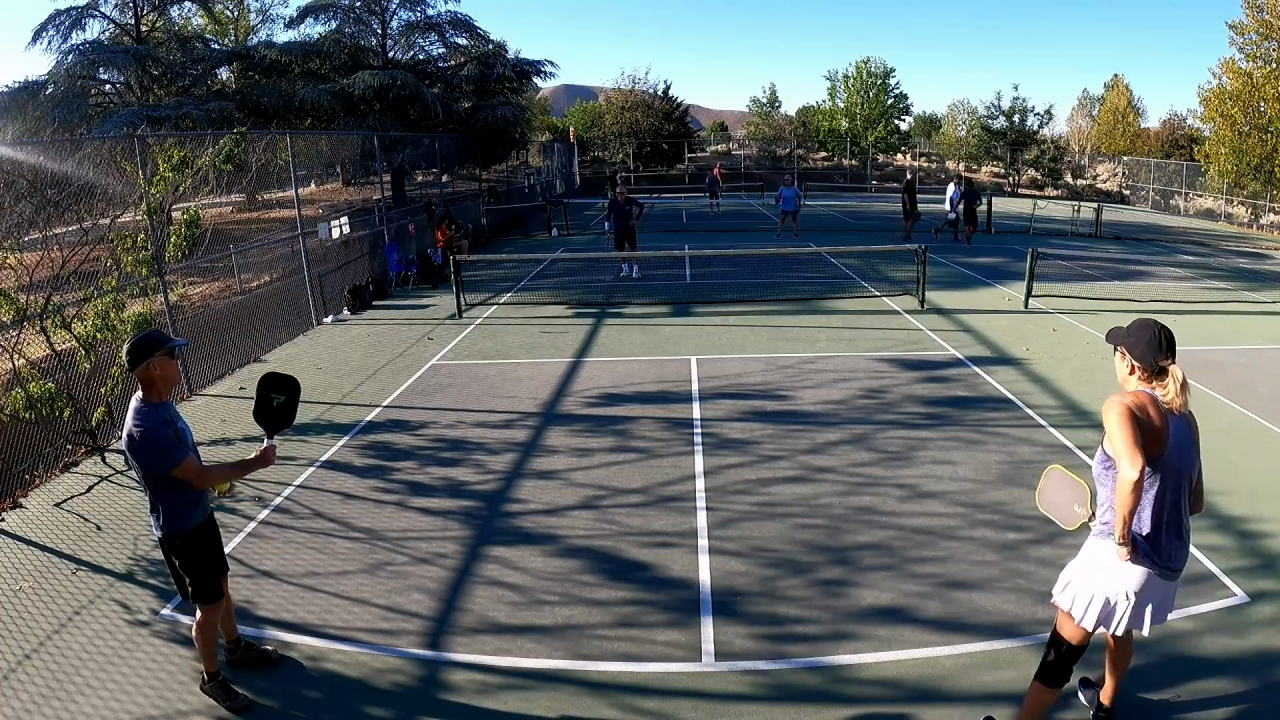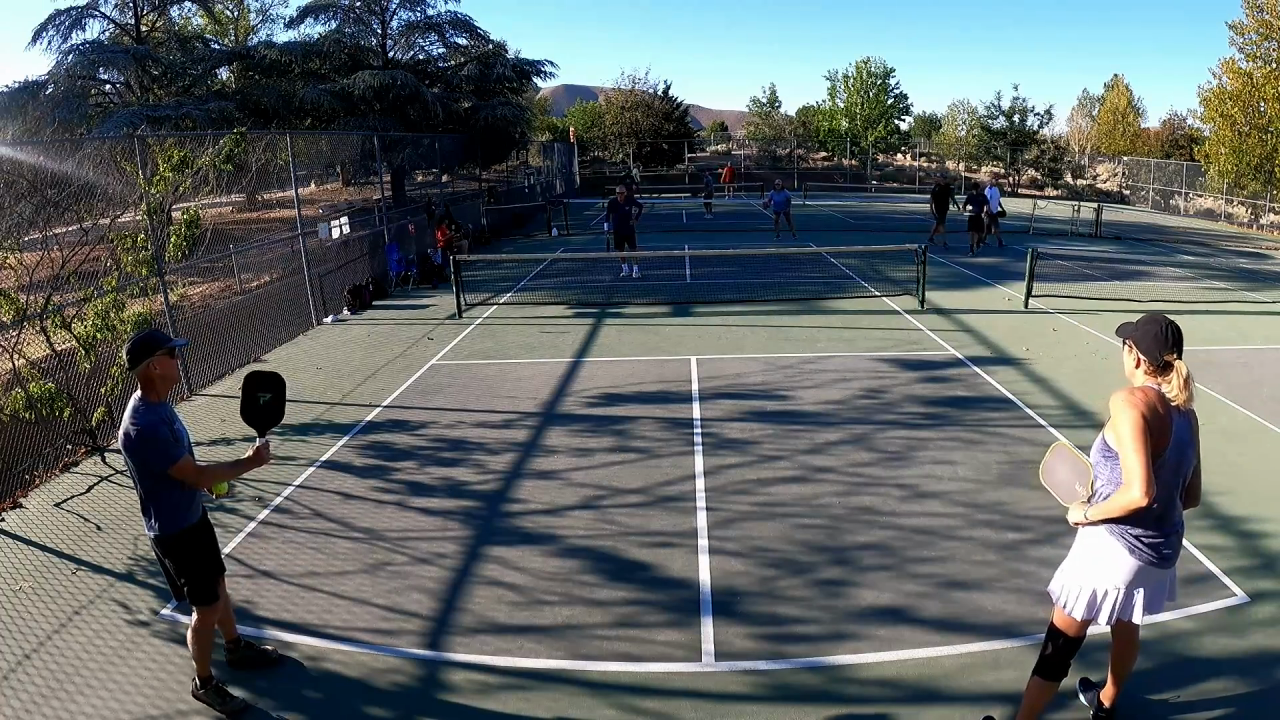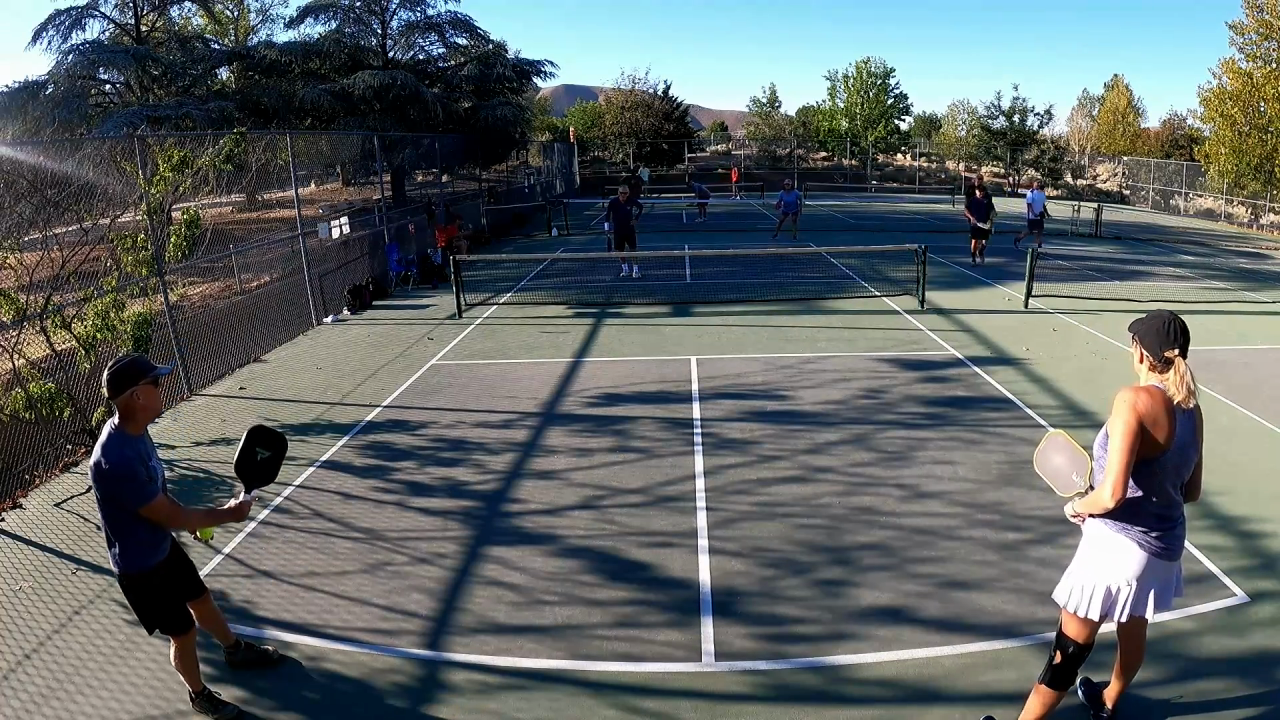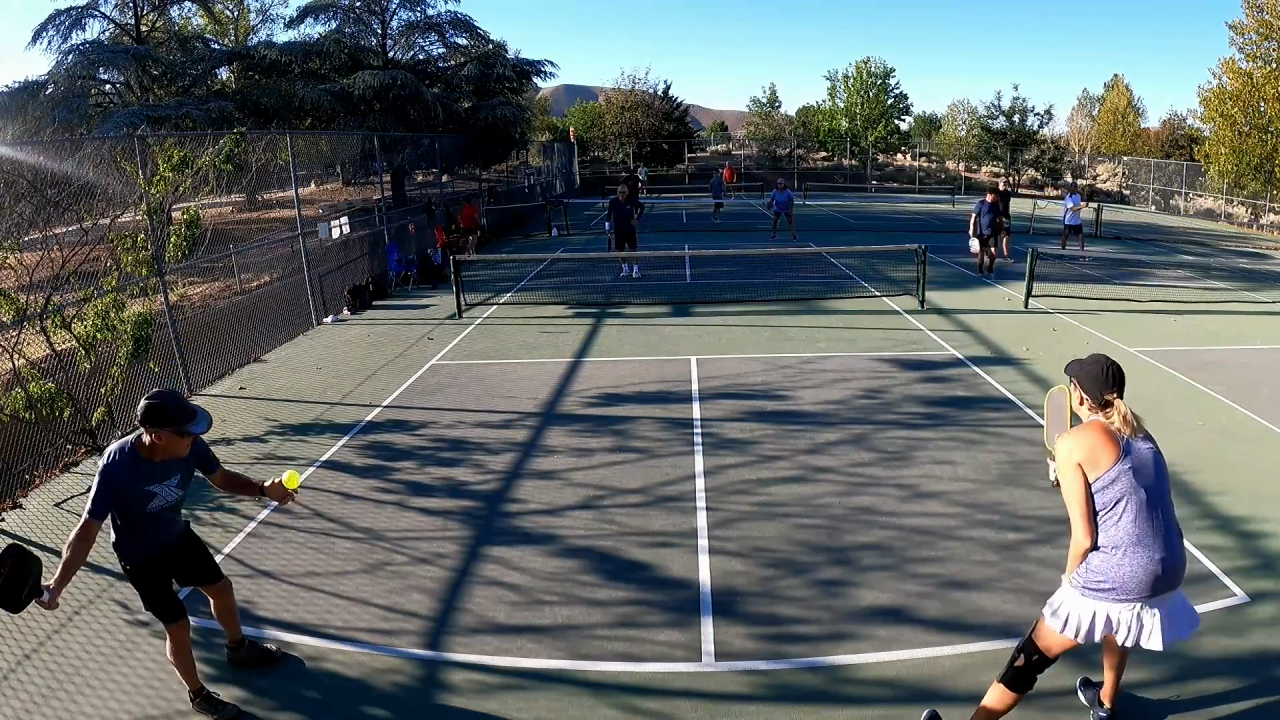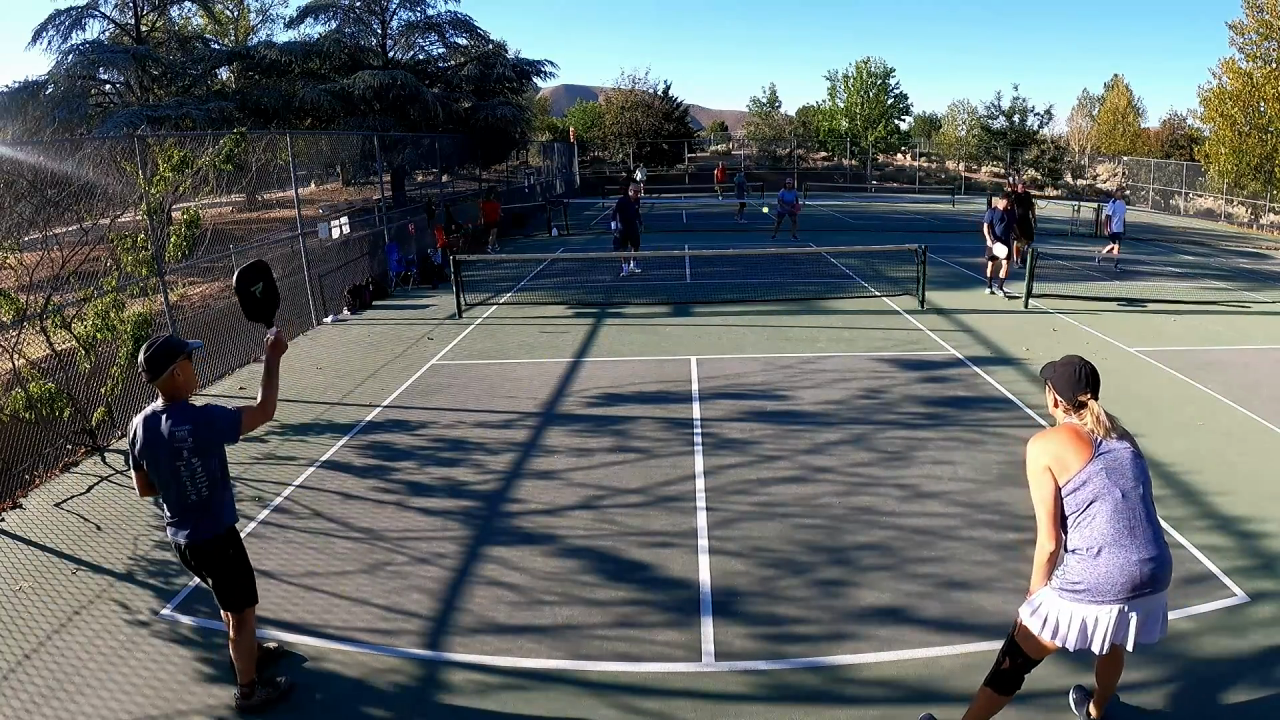
dt=1s
person 1, frame 1
left shoulder: (1123, 405)
right shoulder: (1184, 417)
left elbow: (1133, 471)
right elbow: (1194, 502)
left wrist: (1121, 537)
left hip: (1118, 560)
right hip: (1167, 564)
left knee: (1061, 653)
right knee: (1121, 629)
person 1, frame 2
left shoulder: (1130, 401)
right shoulder: (1185, 413)
left elbow: (1138, 492)
right elbow: (1191, 496)
left wrist: (1085, 513)
left hip: (1112, 548)
right hip: (1160, 554)
left knee: (1059, 646)
right knee: (1126, 629)
person 1, frame 3
left shoulder: (1133, 401)
right shoulder: (1190, 410)
left elbow: (1111, 495)
right elbow: (1190, 491)
left wrist: (1075, 507)
left hip: (1118, 544)
right hip: (1163, 547)
left knee: (1070, 648)
right knee: (1133, 631)
person 1, frame 4
left shoulder: (1074, 442)
right shoulder: (1141, 437)
left elbow: (1084, 539)
left wrist: (1071, 585)
left hip: (1110, 583)
right hip: (1166, 577)
left knee: (1029, 658)
right knee: (1119, 627)
person 1, frame 5
left shoulder: (1045, 444)
right shoulder: (1121, 437)
left elbow: (1050, 541)
left wrist: (1036, 593)
left hip: (1093, 586)
right hip: (1153, 578)
left knee: (1014, 660)
right knee: (1114, 636)
person 2, frame 1
left shoulder: (160, 403)
right shoulder: (147, 427)
right elbow: (199, 477)
left wrist: (216, 476)
right wrist: (253, 463)
left hip: (199, 514)
right hip: (181, 529)
left knee: (221, 585)
right knee: (210, 606)
left ankle: (236, 648)
right ankle: (211, 678)
person 2, frame 2
left shoulder: (157, 403)
right shoulder: (144, 425)
right elbow: (195, 476)
left wrist: (208, 476)
right wrist: (248, 462)
left hip: (192, 516)
right hip: (173, 531)
left knee: (217, 586)
right knee: (206, 608)
left ankle: (236, 648)
right ankle: (205, 683)
person 2, frame 3
left shoulder: (135, 430)
right shoulder: (116, 460)
right elbow: (169, 518)
left wrist: (191, 516)
right wrist: (226, 514)
left hip: (164, 547)
right hip: (141, 566)
left knee: (201, 600)
right knee: (184, 633)
left ankle: (236, 650)
person 2, frame 4
left shoulder: (189, 446)
right shoulder: (116, 468)
left elbow: (223, 478)
right elbow: (87, 529)
left wrist: (262, 490)
right wrist: (58, 584)
left hip: (177, 535)
right hip: (141, 554)
left knee: (221, 589)
right knee: (178, 626)
left ankle: (239, 647)
person 2, frame 5
left shoulder: (140, 425)
right shoulder: (201, 420)
left elbow: (143, 488)
right elbow: (264, 412)
right wrist: (272, 356)
left hip: (182, 536)
right hip: (214, 536)
left knee: (232, 599)
right knee: (243, 612)
left ankle: (246, 652)
right ankle: (249, 690)
